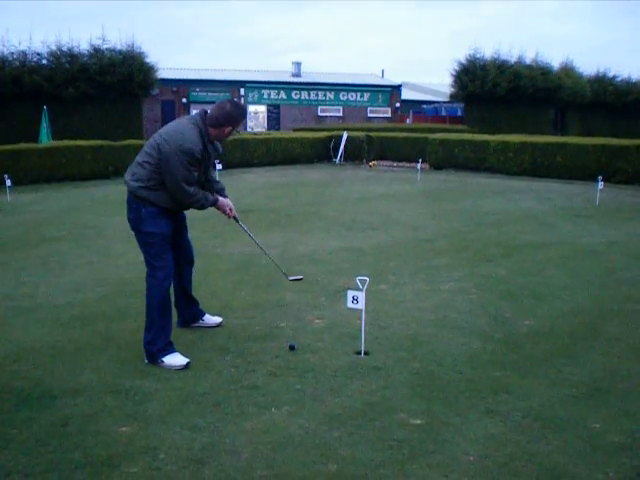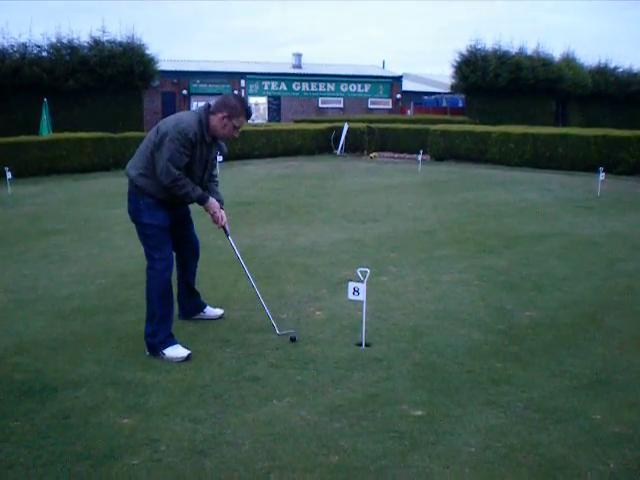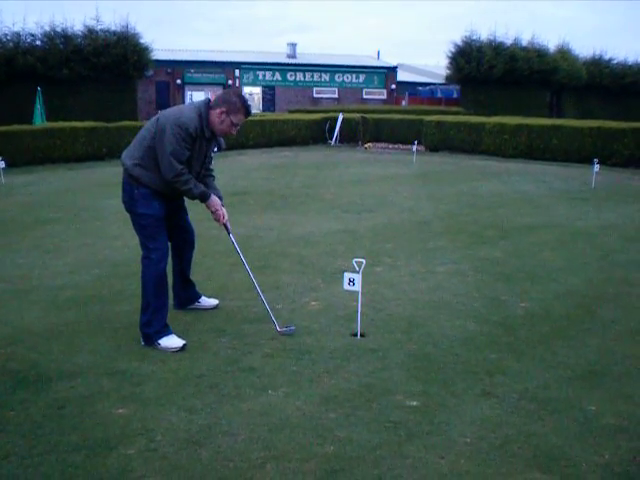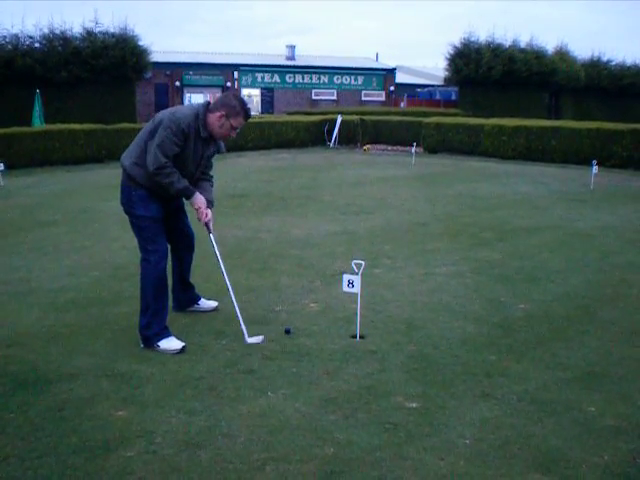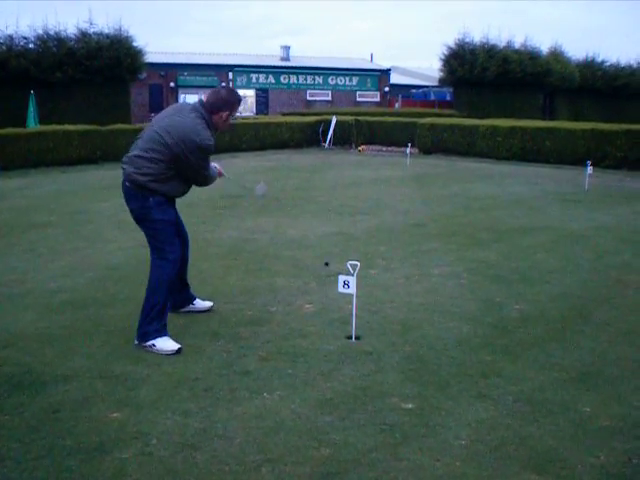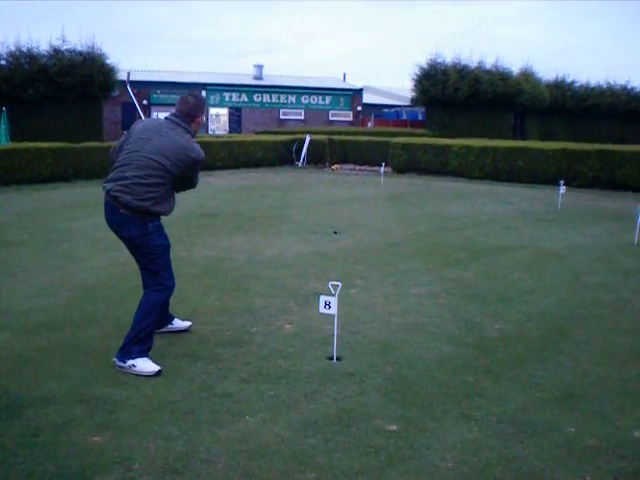
dt=0.7s
person 1, frame 1
left shoulder: (202, 132)
right shoulder: (185, 143)
left elbow: (205, 173)
right elbow: (185, 191)
left wrist: (222, 195)
right wrist: (215, 202)
left hip: (169, 203)
right hip: (147, 206)
left knee: (184, 259)
right knee: (162, 272)
left ankle: (189, 314)
right ankle: (158, 349)
person 1, frame 2
left shoulder: (211, 136)
right shoulder: (182, 128)
left elbow: (208, 177)
right elbow: (169, 176)
left wrist: (218, 205)
right wrist: (204, 199)
left hip: (173, 199)
right hip: (148, 199)
left knee: (189, 250)
right knee: (161, 264)
left ankle: (191, 306)
right ankle: (158, 341)
person 1, frame 3
left shoulder: (209, 129)
right shoulder: (182, 122)
left elbow: (204, 171)
right elbow: (174, 171)
left wrist: (217, 200)
right wrist: (206, 197)
left hip: (167, 189)
right hip: (142, 188)
left knee: (184, 239)
right knee: (156, 254)
left ankle: (186, 296)
right ankle: (154, 331)
person 1, frame 4
left shoulder: (210, 136)
right shoulder: (178, 120)
left elbow: (203, 175)
right elbow: (158, 166)
left wrist: (206, 203)
right wrist: (191, 195)
left hip: (167, 192)
right hip: (140, 191)
left knee: (184, 242)
right knee: (155, 256)
left ankle: (185, 299)
right ankle: (153, 333)
person 1, frame 5
left shoulder: (182, 109)
right shoulder: (200, 137)
right elbow: (200, 178)
left wrist: (208, 167)
right wrist: (213, 171)
left hip: (142, 183)
right hip: (147, 193)
left knee: (179, 242)
right knee: (167, 256)
left ankle: (181, 298)
right ankle: (150, 333)
person 1, frame 6
left shoulder: (144, 124)
right shoulder: (192, 151)
left elbow: (114, 154)
right elbow: (184, 184)
left hip: (113, 206)
right hip: (139, 218)
left knee: (154, 267)
right knee: (161, 282)
left ankle: (160, 319)
right ankle: (131, 354)
